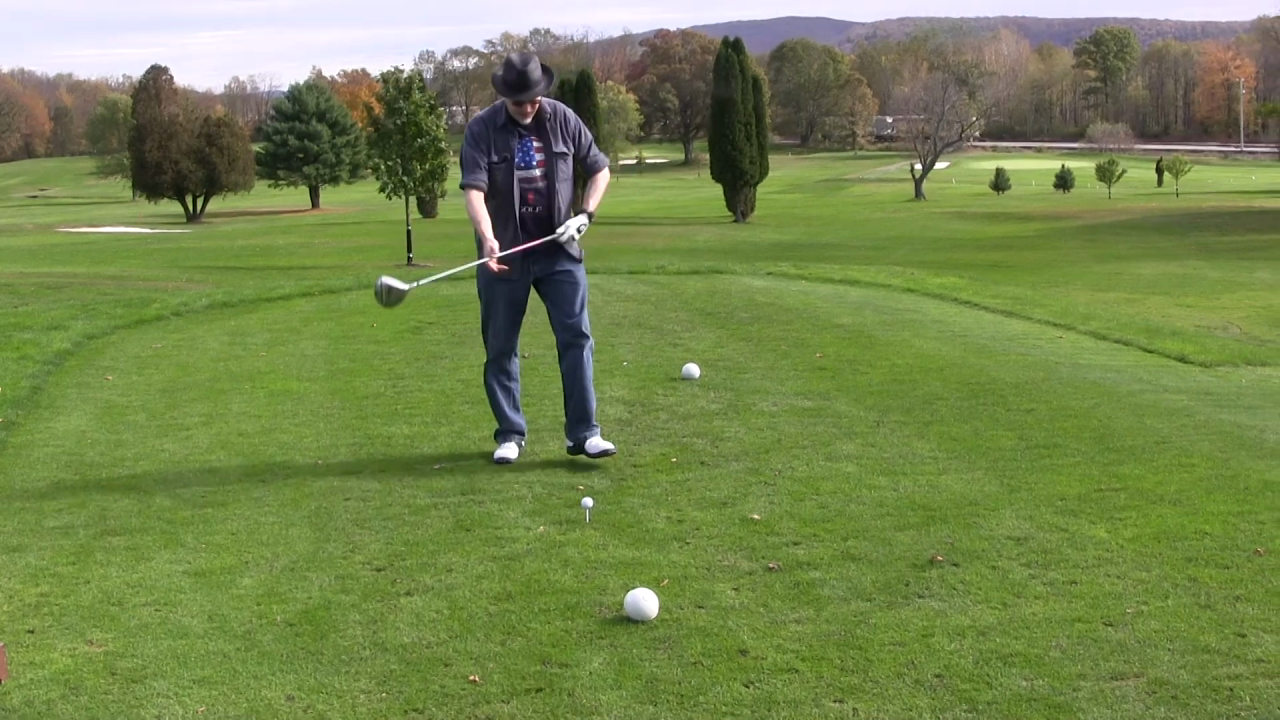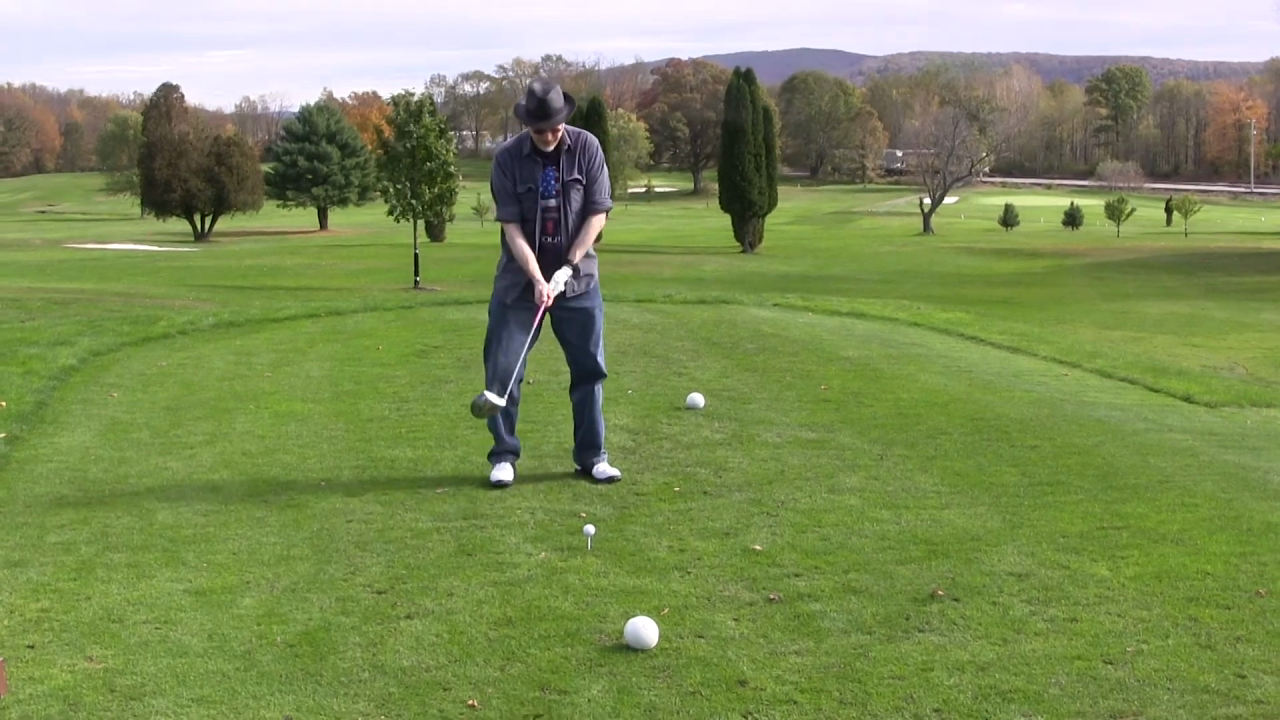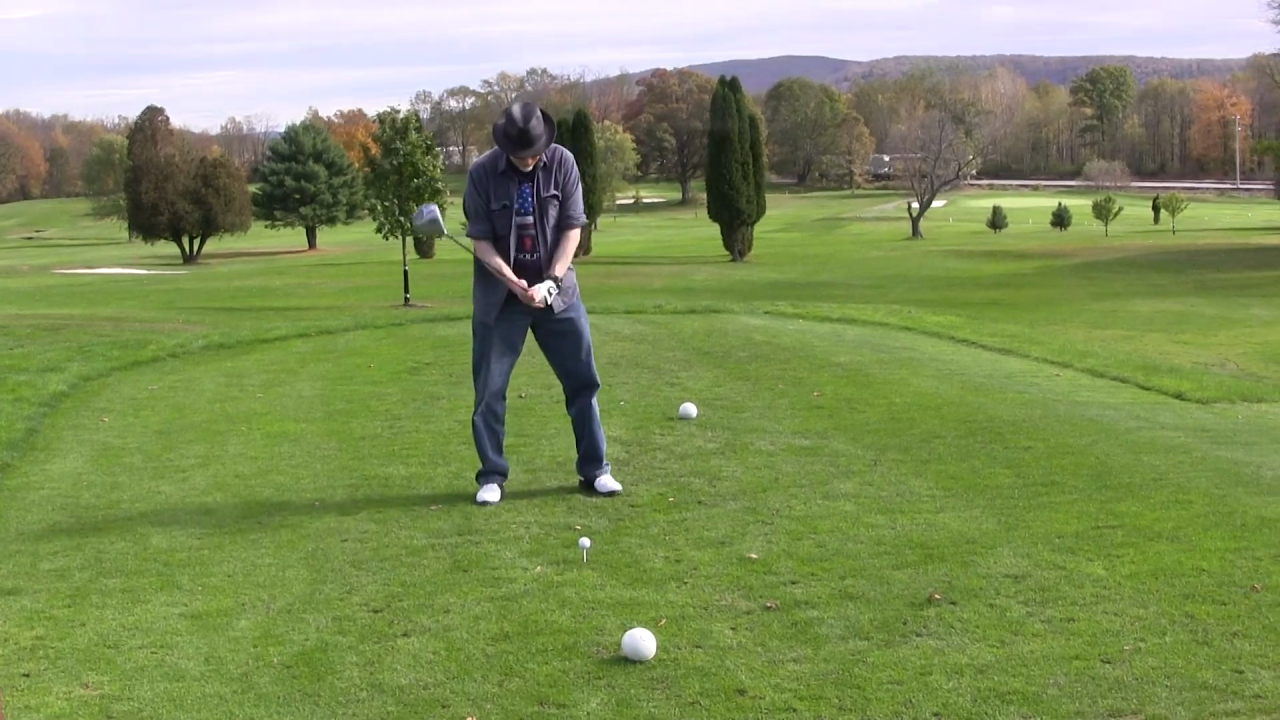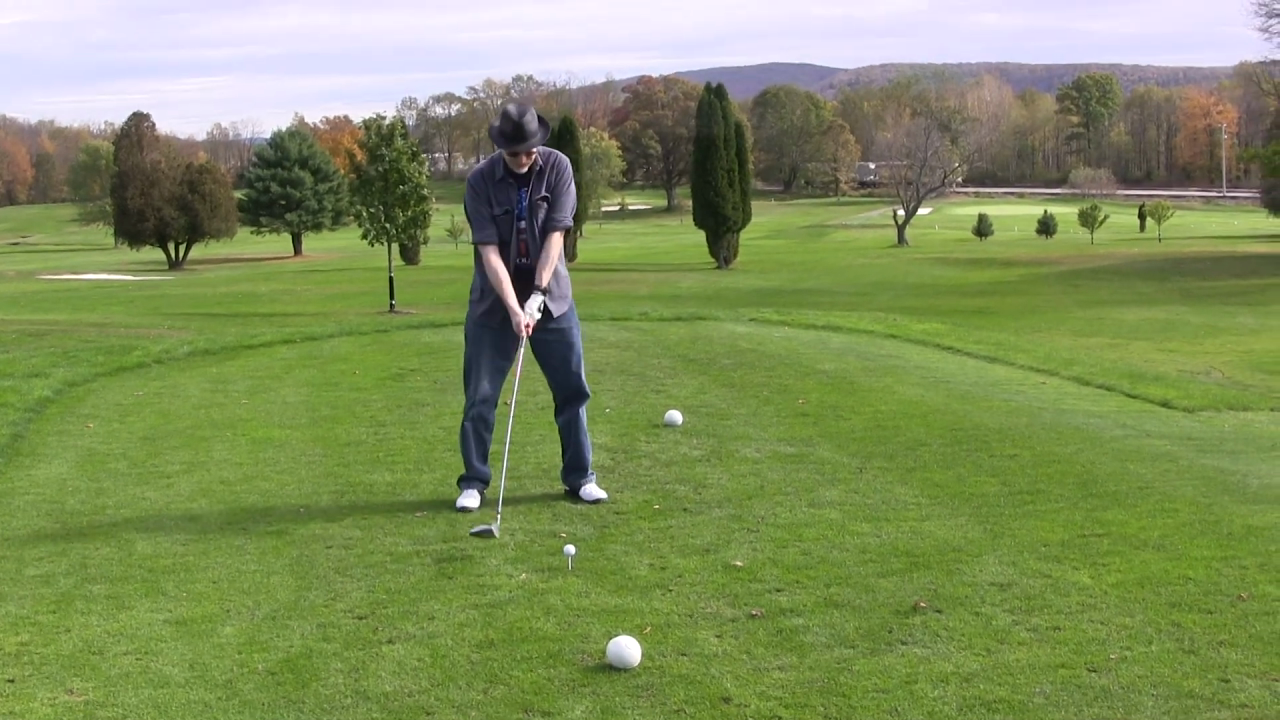
dt=0.5s
person 1, frame 1
left shoulder: (564, 119)
right shoulder: (481, 128)
left elbow: (599, 169)
right elbow: (474, 190)
left wrist: (585, 215)
right wrist: (487, 240)
left hip: (558, 250)
right hip: (505, 253)
left knee: (576, 335)
right knee: (500, 347)
left ankle: (584, 431)
right ankle: (510, 433)
person 1, frame 2
left shoulder: (587, 147)
right shoulder: (507, 157)
left elbow: (598, 213)
right elbow: (511, 226)
left wrist: (566, 268)
right wrist: (536, 278)
left hip: (577, 276)
right hip: (520, 278)
left knee: (588, 368)
right knee: (502, 365)
left ankle: (591, 456)
right ankle: (503, 454)
person 1, frame 3
left shoulder: (563, 163)
right shoulder: (482, 173)
left elbow: (572, 228)
right elbow: (480, 240)
left wrist: (549, 282)
right wrist: (514, 284)
left hip: (557, 289)
right hip: (501, 295)
left knee: (582, 379)
right knee: (489, 387)
left ankle: (594, 468)
right ankle: (492, 474)
person 1, frame 4
left shoulder: (558, 167)
right shoulder: (480, 179)
left elbow: (556, 236)
right elbow: (489, 251)
left wrist: (537, 296)
right wrist: (513, 308)
left hip: (550, 296)
right hip: (494, 300)
left knee: (571, 388)
right knee: (480, 393)
left ankle: (579, 476)
right ankle: (474, 481)
